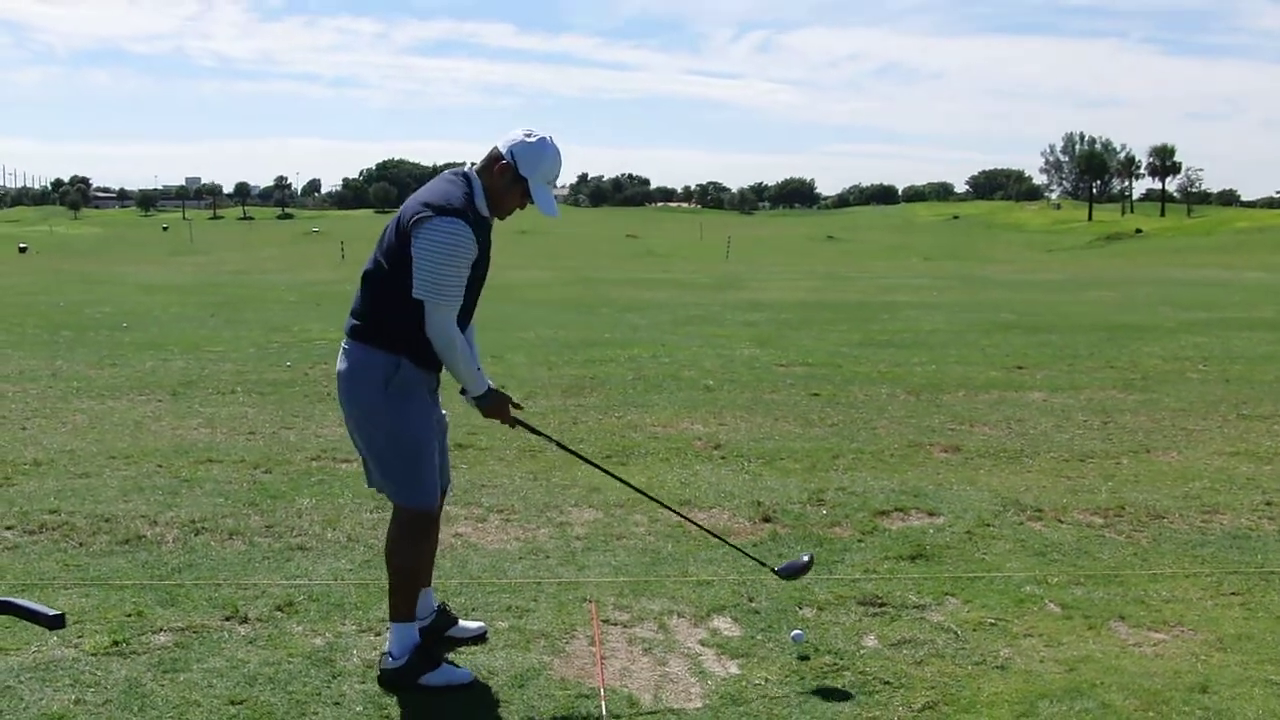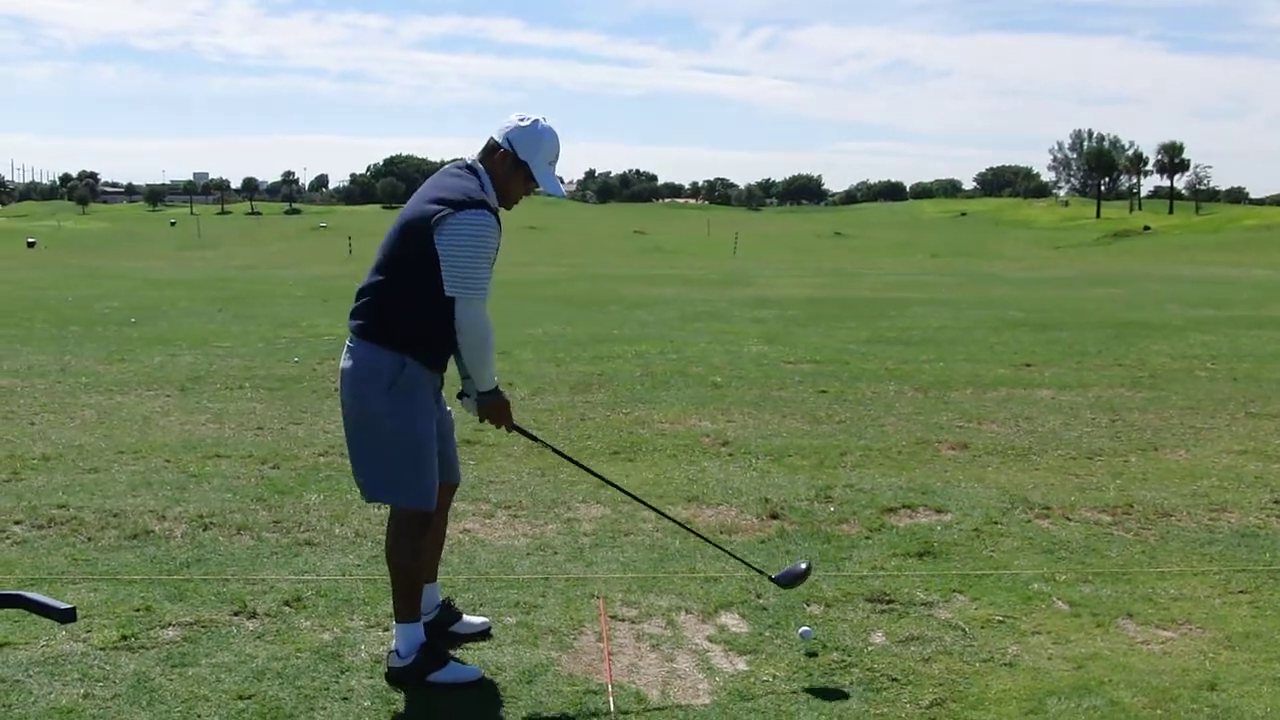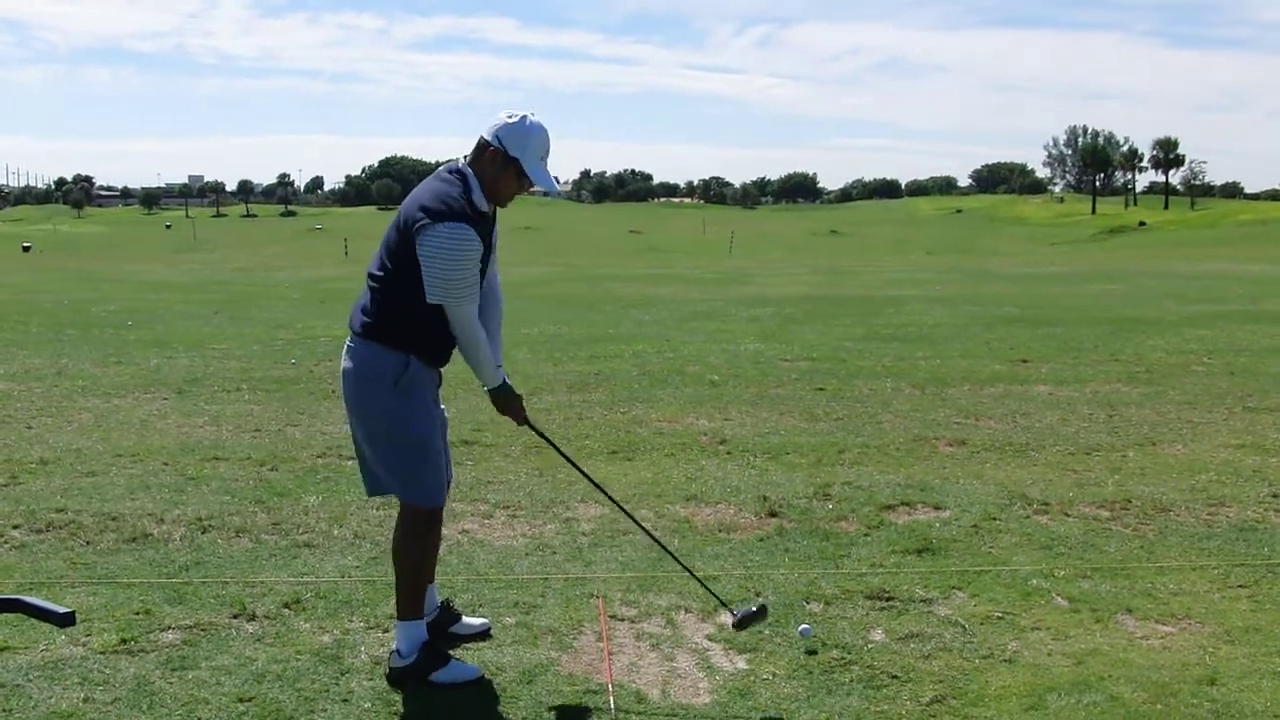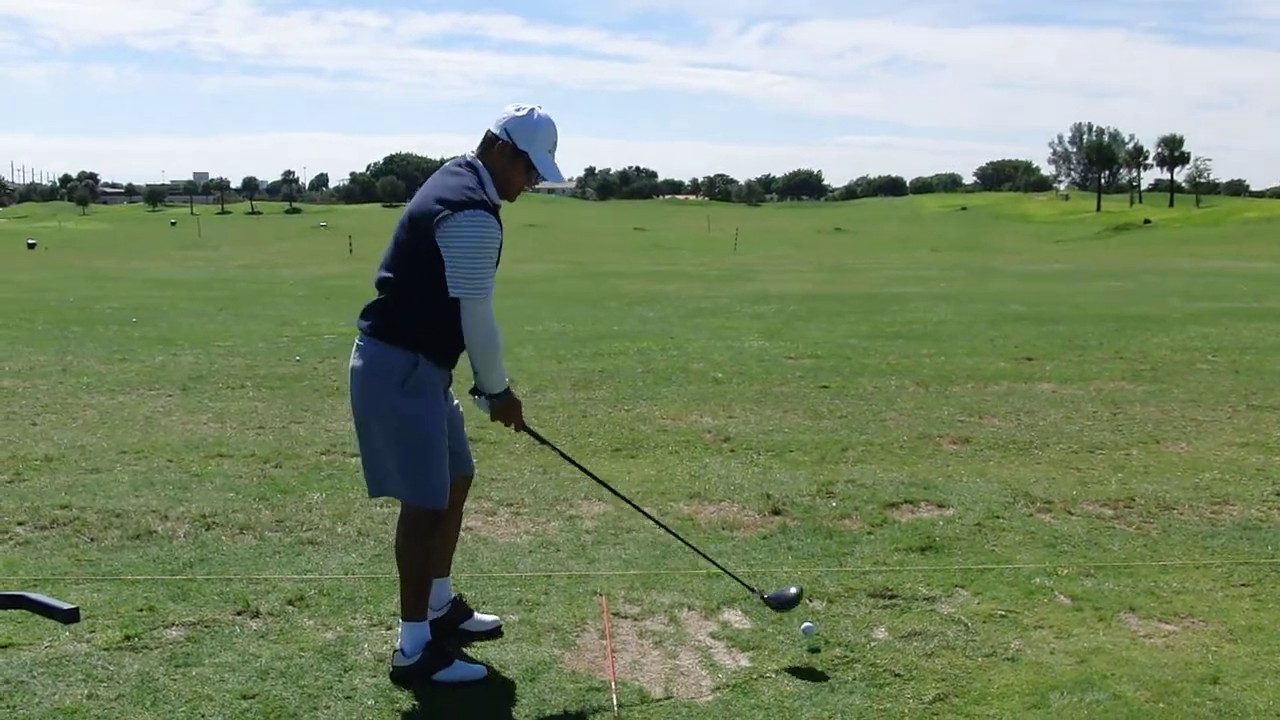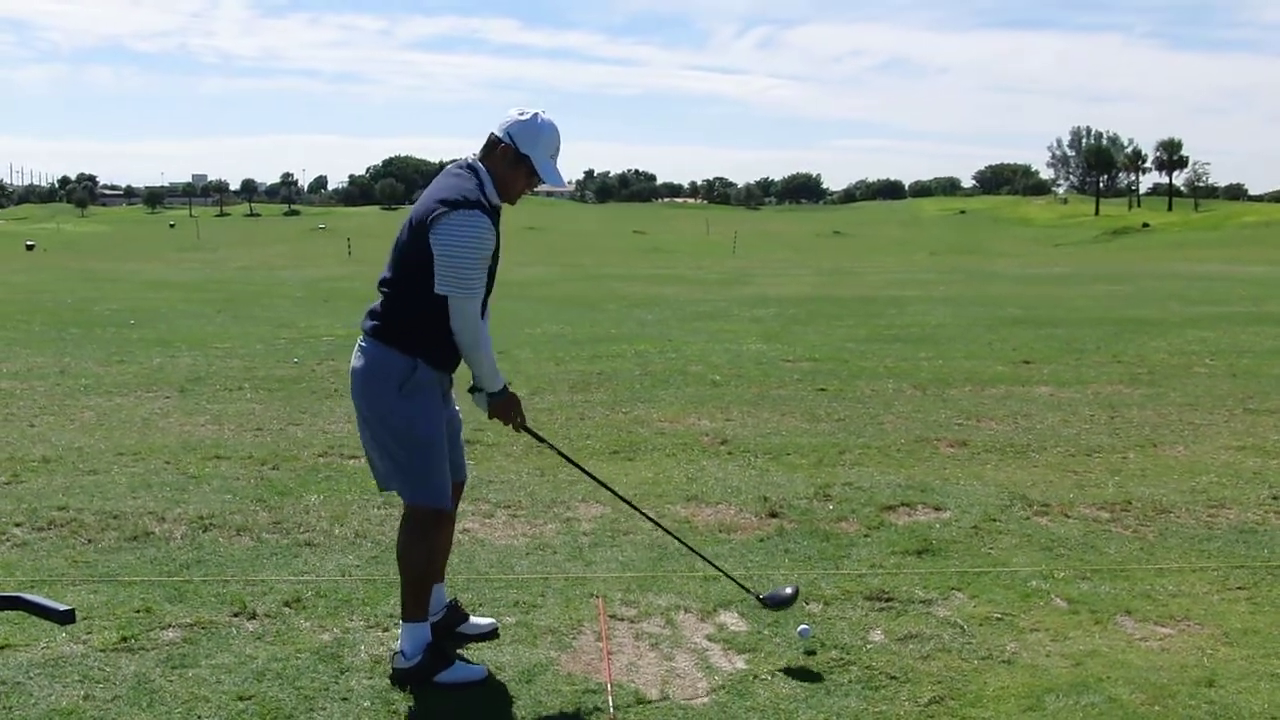
dt=0.4s
person 1, frame 1
left shoulder: (465, 204)
right shoulder: (450, 222)
left elbow: (454, 316)
right elbow: (440, 328)
left wrist: (479, 381)
right wrist: (481, 392)
left hip: (406, 367)
right hip: (384, 368)
left knee: (431, 494)
right knee: (415, 505)
left ankle: (424, 614)
right ankle: (402, 653)
person 1, frame 2
left shoulder: (457, 188)
right shoulder: (471, 216)
left elbow: (462, 311)
right elbow: (471, 320)
left wrist: (475, 384)
right wrist: (487, 390)
left hip: (410, 364)
right hip: (388, 368)
left knee: (440, 490)
right knee: (414, 505)
left ankle: (428, 608)
right ankle: (408, 650)
person 1, frame 3
left shoulder: (471, 200)
right shoulder: (451, 221)
left elbow: (488, 292)
right elbow: (462, 321)
left wrist: (497, 376)
right wrist: (496, 386)
left hip: (409, 364)
right hip: (388, 366)
left knee: (433, 491)
right knee: (421, 502)
left ankle: (428, 609)
right ankle: (410, 650)
person 1, frame 4
left shoulder: (464, 186)
right shoulder: (469, 212)
left elbow: (472, 308)
right elbow: (476, 320)
left wrist: (489, 385)
right wrist: (497, 390)
left hip: (419, 364)
right hip: (398, 367)
left knee: (454, 484)
right knee: (426, 502)
left ankle: (439, 605)
right ankle: (414, 649)
person 1, frame 5
left shoulder: (466, 189)
right shoulder: (468, 215)
left elbow: (471, 307)
right elbow: (465, 319)
left wrist: (484, 382)
right wrist: (496, 388)
left hip: (419, 367)
right hip: (398, 370)
left knee: (447, 491)
right knee: (427, 504)
left ankle: (435, 609)
right ankle: (414, 650)
